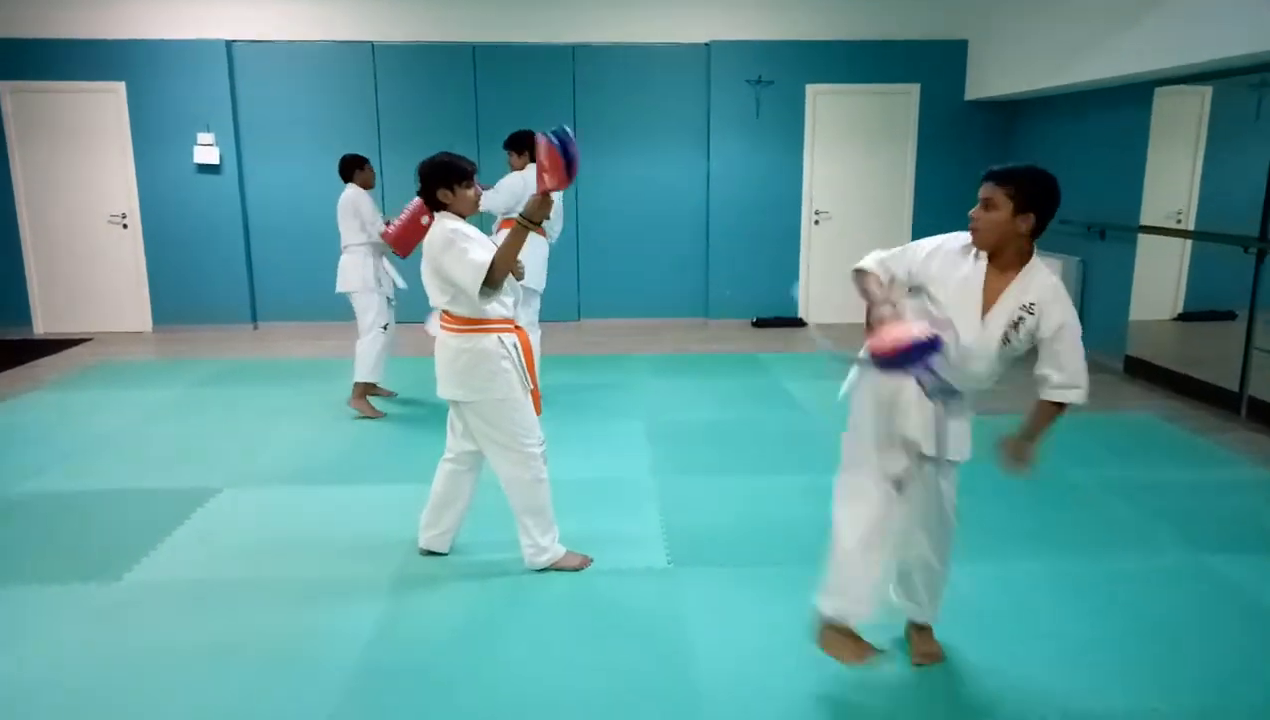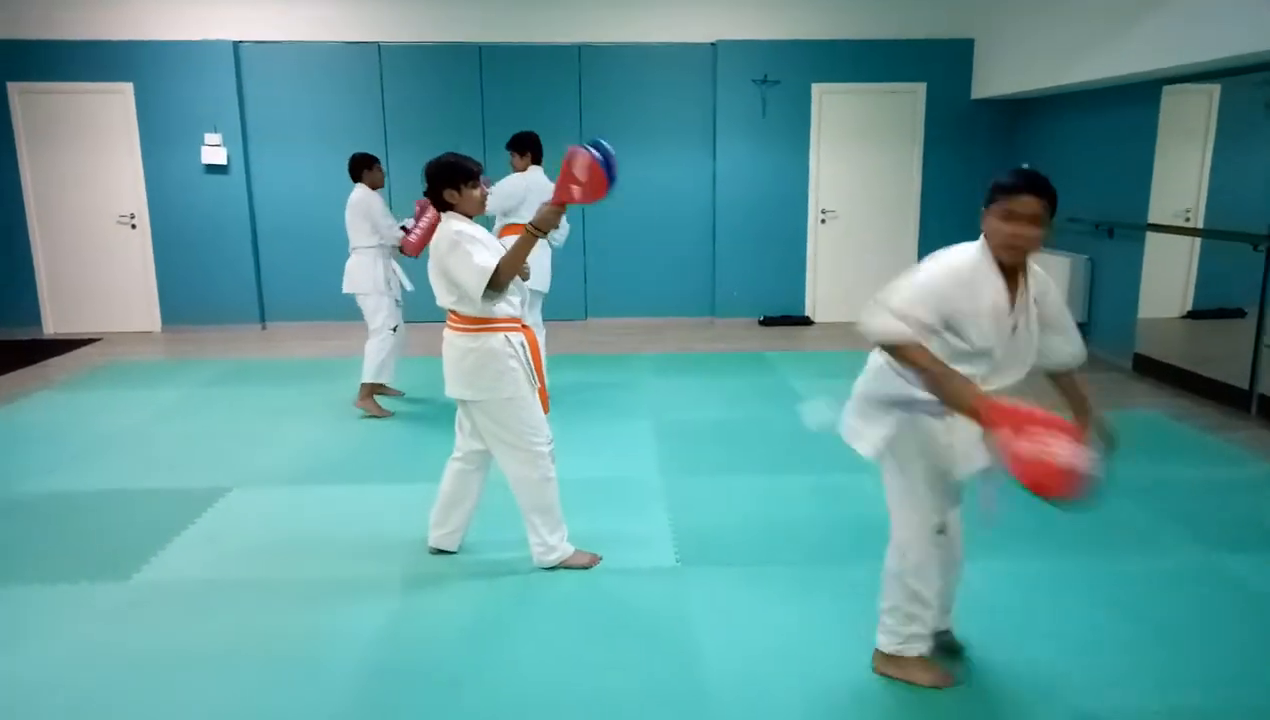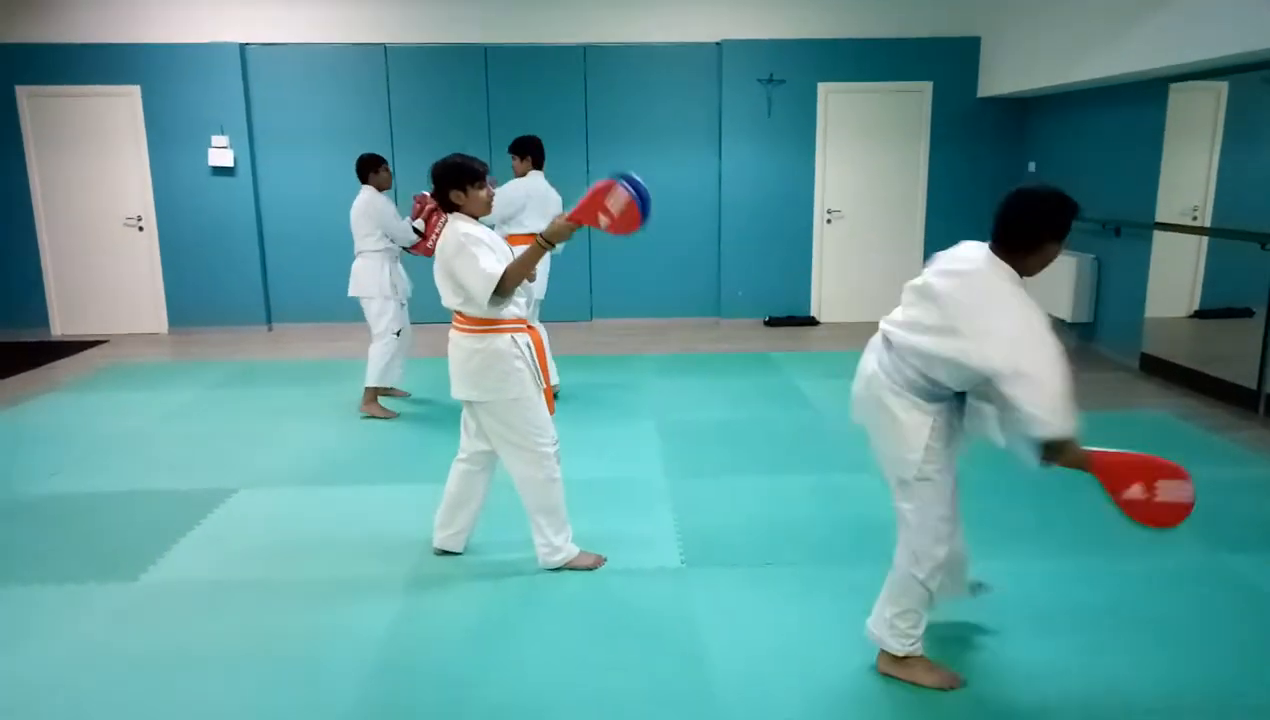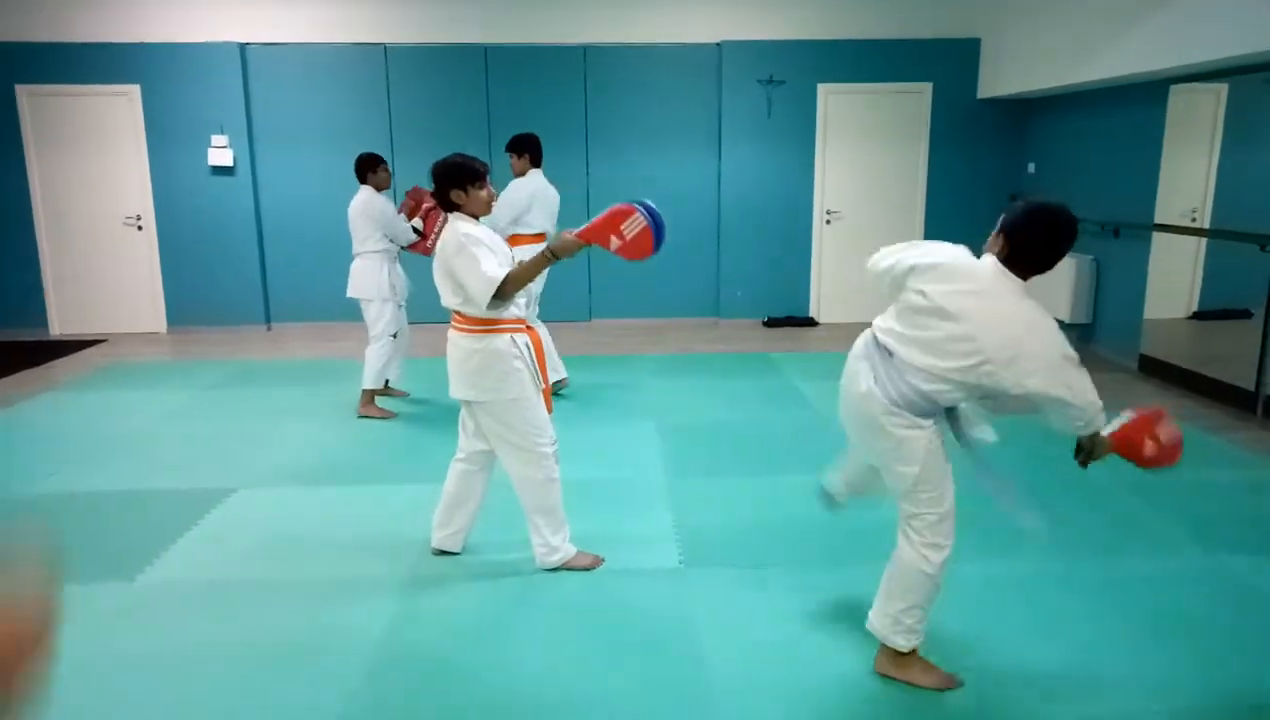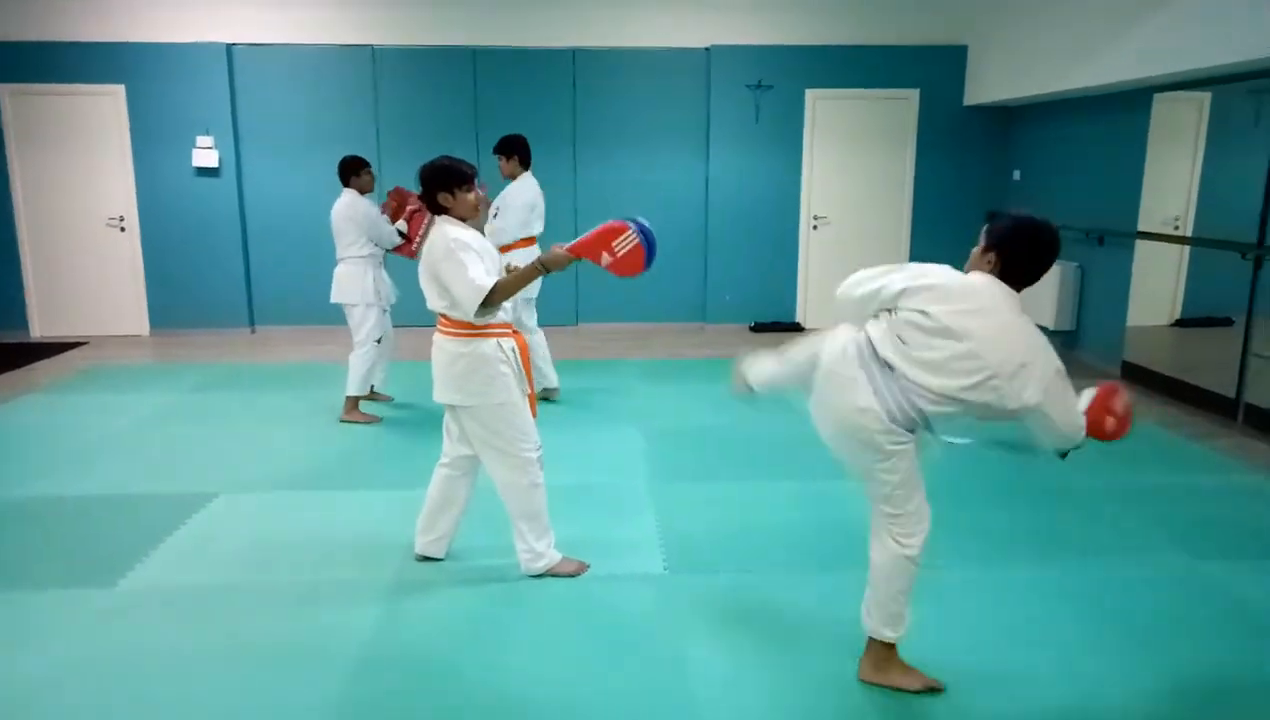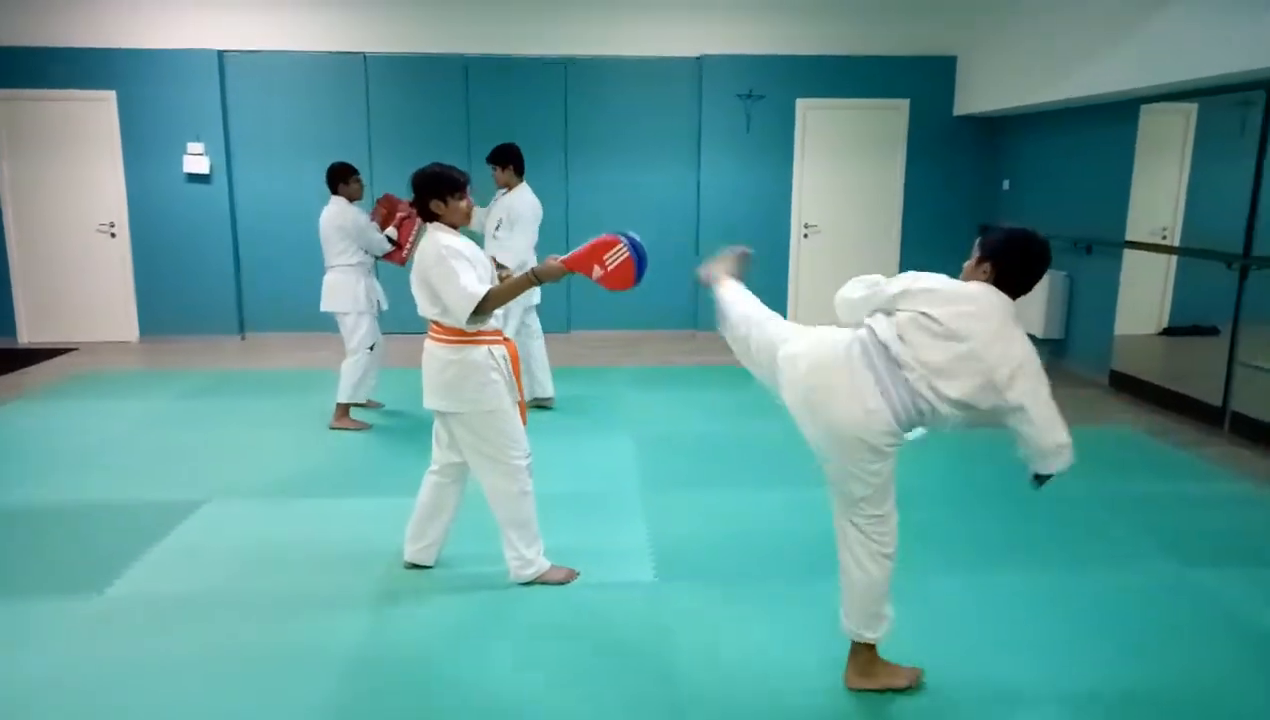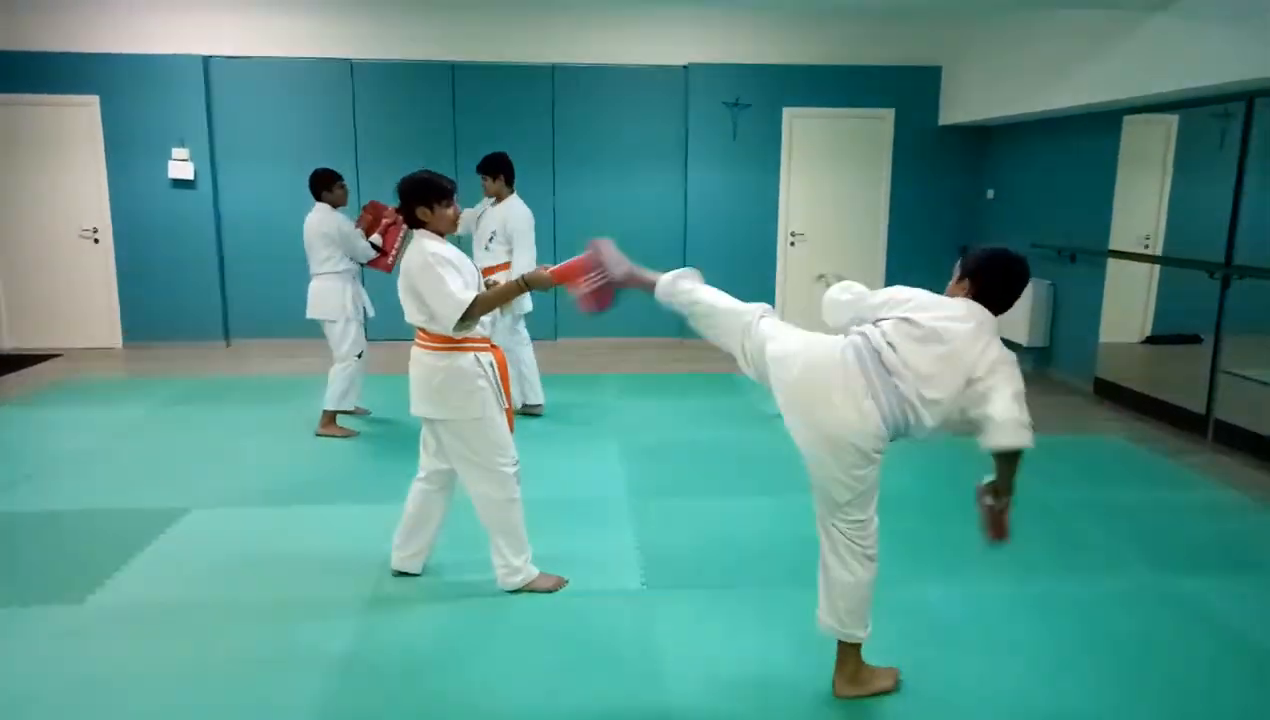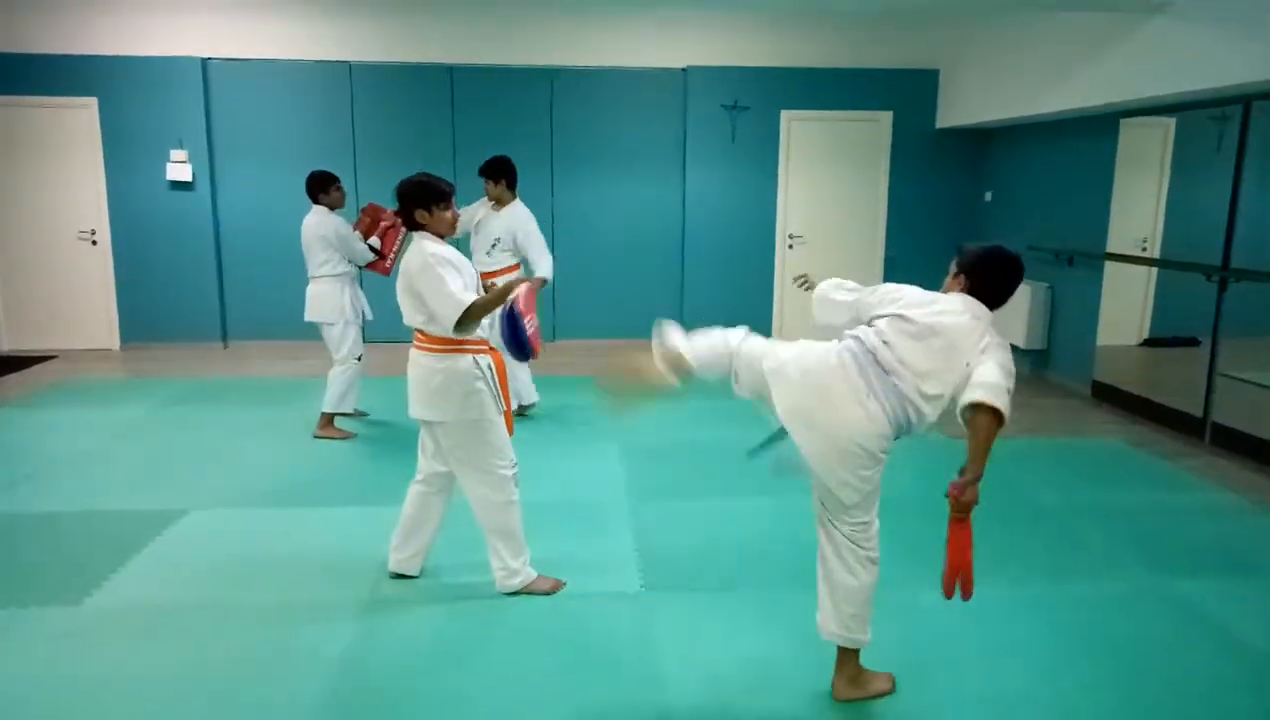
dt=0.1s
person 1, frame 1
left shoulder: (1048, 298)
right shoulder: (948, 251)
left elbow: (1064, 385)
right elbow: (871, 267)
left wrist: (1027, 439)
right wrist: (878, 300)
left hip: (946, 411)
right hip: (898, 381)
left knee: (932, 520)
right knee: (873, 495)
left ankle: (919, 621)
right ankle: (839, 619)
person 1, frame 2
left shoulder: (1043, 292)
right shoulder: (955, 271)
left elbow: (1061, 357)
right elbow: (885, 326)
left wrist: (1085, 415)
right wrist: (946, 379)
left hip: (955, 419)
right hip: (906, 408)
left knee: (944, 523)
right knee: (920, 527)
left ankle: (934, 622)
right ankle: (897, 649)
person 1, frame 3
left shoulder: (965, 257)
right shoulder: (1014, 313)
right elbow: (1043, 407)
right wrist: (1073, 456)
left hip: (892, 378)
right hip: (907, 407)
left knee: (936, 514)
right knee: (930, 529)
left ankle: (947, 584)
right ankle: (898, 649)
person 1, frame 4
left shoulder: (942, 257)
right shoulder: (1036, 334)
left elbow: (883, 266)
right elbow: (1079, 409)
right wrist: (1091, 446)
left hip: (867, 369)
right hip: (899, 415)
right knee: (930, 529)
left ankle: (844, 485)
right ankle: (895, 652)
person 1, frame 5
left shoulder: (929, 279)
right shoulder: (1029, 354)
left elbow: (851, 298)
right elbow: (1064, 432)
right wrist: (1074, 426)
left hip: (842, 365)
right hip: (877, 423)
left knee: (822, 347)
right knee: (902, 529)
left ankle: (754, 373)
right ankle: (879, 657)
person 1, frame 6
left shoulder: (928, 286)
right shoulder: (1018, 360)
left elbow: (852, 300)
right elbow: (1050, 451)
right wrist: (1044, 474)
left hip: (820, 362)
right hip: (861, 424)
left knee: (767, 331)
right knee: (868, 533)
left ankle: (721, 277)
right ankle: (862, 662)
person 1, frame 7
left shoulder: (920, 302)
right shoulder: (999, 365)
left elbow: (839, 302)
right elbow: (1009, 435)
left wrist: (843, 306)
right wrist: (1001, 493)
left hip: (812, 372)
right hip: (851, 435)
left knee: (752, 322)
right knee: (851, 538)
left ankle: (634, 276)
right ankle: (851, 670)
person 1, frame 8
left shoulder: (904, 298)
right shoulder: (994, 352)
left elbow: (832, 298)
right elbow: (988, 402)
left wrist: (817, 288)
right wrist: (972, 473)
left hip: (810, 378)
right hip: (856, 437)
left knee: (730, 345)
right knee: (852, 543)
left ankle: (666, 360)
right ankle: (847, 673)
person 2, frame 1
left shoulder: (452, 231)
right shoulder: (449, 235)
right elbow: (489, 281)
left wrist: (510, 269)
right wrist: (527, 222)
left hip: (469, 348)
right hip: (482, 352)
left knee: (464, 449)
right knee: (524, 449)
left ankle: (434, 536)
right ankle: (544, 549)
person 2, frame 2
left shoulder: (461, 231)
right shoulder: (456, 235)
right elbow: (492, 285)
left wrist: (516, 270)
right wrist: (536, 229)
left hip: (477, 348)
right hip: (488, 352)
left knee: (473, 448)
right knee: (531, 448)
left ankle: (443, 534)
right ankle: (553, 548)
person 2, frame 3
left shoulder: (467, 233)
right shoulder: (462, 237)
right elbow: (497, 290)
left wrist: (522, 272)
right wrist: (546, 241)
left hip: (483, 349)
right hip: (495, 353)
left knee: (478, 449)
right knee: (537, 449)
left ankle: (448, 536)
right ankle: (557, 549)
person 2, frame 4
left shoulder: (466, 232)
right shoulder: (464, 238)
right elbow: (496, 294)
left wrist: (520, 270)
right wrist: (550, 253)
left hip: (479, 349)
right hip: (493, 353)
left knee: (476, 448)
right knee: (535, 449)
left ankle: (447, 535)
right ankle: (555, 549)
person 2, frame 5
left shoulder: (453, 236)
right shoulder: (451, 241)
right elbow: (482, 301)
left wrist: (507, 275)
right wrist: (541, 266)
left hip: (464, 353)
right hip: (479, 357)
left knee: (460, 454)
right knee: (520, 454)
left ankle: (430, 542)
right ankle: (540, 556)
person 2, frame 6
left shoulder: (443, 243)
right shoulder: (444, 248)
right elbow: (474, 307)
left wrist: (503, 283)
right wrist: (534, 276)
left hip: (455, 360)
right hip: (470, 365)
left knee: (450, 461)
right knee: (509, 462)
left ankle: (419, 549)
right ankle: (529, 563)
person 2, frame 7
left shoulder: (429, 251)
right shoulder: (430, 256)
right elbow: (461, 314)
left wrist: (492, 289)
right wrist: (523, 284)
left hip: (442, 367)
right hip: (457, 372)
left knee: (437, 469)
right knee: (497, 469)
left ankle: (406, 557)
right ankle: (516, 571)
person 2, frame 8
left shoulder: (432, 252)
right shoulder: (429, 256)
right elbow: (458, 317)
left wrist: (491, 295)
right wrist: (506, 291)
left hip: (443, 370)
right hip: (455, 373)
left knee: (435, 470)
right knee: (495, 472)
left ankle: (404, 558)
right ankle: (515, 573)
person 3, frame 1
left shoulder: (354, 197)
right shoulder: (357, 196)
left elbow: (375, 231)
right elbow: (379, 232)
left hip: (369, 266)
right hip: (363, 266)
left knee: (381, 327)
right knee: (375, 328)
left ankle: (369, 383)
right ankle: (359, 395)
person 3, frame 2
left shoulder: (359, 197)
right shoulder: (369, 197)
right elbow: (391, 234)
left wrist: (406, 226)
right wrist: (415, 223)
left hip: (372, 267)
right hip: (372, 269)
left knee: (391, 328)
right knee: (384, 330)
left ankle: (378, 382)
right ankle: (365, 395)
person 3, frame 3
left shoulder: (364, 200)
right shoulder: (378, 201)
right elbow: (404, 236)
left hip: (377, 271)
right hip: (378, 272)
left knee: (399, 331)
right knee: (388, 333)
left ankle: (384, 384)
right ankle: (369, 399)
person 3, frame 4
left shoulder: (360, 201)
right shoulder: (377, 202)
right elbow: (404, 235)
left wrist: (404, 214)
left hip: (373, 271)
right hip: (377, 273)
left knee: (398, 331)
right knee: (384, 335)
left ankle: (382, 384)
right ankle: (366, 402)
person 3, frame 5
left shoulder: (342, 204)
right shoulder: (361, 205)
right elbow: (389, 238)
left wrist: (387, 215)
right wrist: (407, 217)
left hip: (356, 275)
right hip: (362, 278)
left knee: (382, 335)
right knee: (368, 341)
left ankle: (367, 388)
right ankle: (350, 408)
person 3, frame 6
left shoulder: (330, 212)
right shoulder: (351, 213)
right elbow: (379, 246)
left wrist: (376, 222)
right wrist: (396, 223)
left hip: (344, 283)
right hip: (351, 285)
left knee: (370, 344)
right knee: (362, 349)
left ankle: (358, 396)
right ankle: (341, 415)
person 3, frame 7
left shoulder: (314, 219)
right shoulder: (335, 220)
right elbow: (364, 253)
left wrist: (361, 228)
right wrist: (382, 230)
left hip: (329, 290)
right hip: (338, 292)
left knee: (354, 351)
right knee: (349, 356)
left ankle: (344, 403)
right ankle: (327, 422)
person 3, frame 8
left shoulder: (311, 221)
right shoulder: (333, 223)
right elbow: (362, 255)
left wrist: (359, 231)
right wrist: (380, 232)
left hip: (326, 292)
right hip: (335, 294)
left knee: (349, 354)
right knee: (349, 358)
left ankle: (342, 405)
right ankle: (325, 424)
person 4, frame 1
left shoulder: (518, 179)
right shoulder: (553, 188)
left elbow: (493, 203)
right elbow: (554, 231)
right hip: (536, 252)
right knee: (527, 321)
person 4, frame 2
left shoulder: (519, 181)
right shoulder: (552, 190)
left elbow: (487, 203)
right elbow: (560, 235)
right hip: (539, 255)
right knee: (530, 321)
person 4, frame 3
left shoulder: (519, 188)
right shoulder: (553, 196)
left elbow: (487, 212)
right hip: (538, 259)
right knee: (529, 324)
right ankle: (547, 381)
person 4, frame 4
left shoulder: (521, 186)
right shoulder: (549, 190)
left elbow: (496, 221)
left hip: (522, 258)
right hip: (533, 257)
right knee: (529, 322)
right ankle: (554, 375)
person 4, frame 5
left shoulder: (520, 190)
right shoulder: (527, 188)
left elbow: (504, 231)
left hip: (514, 264)
right hip: (522, 263)
right knee: (526, 326)
right ankle: (546, 383)
person 4, frame 6
left shoulder: (525, 201)
right shoulder: (505, 197)
left elbow: (521, 245)
right elbow: (482, 220)
left wrist: (496, 268)
left hip: (514, 275)
right hip: (506, 274)
right knee: (528, 335)
right ankle: (542, 393)
person 4, frame 7
left shoulder: (517, 213)
right shoulder: (490, 205)
left elbow: (525, 255)
right elbow: (465, 222)
left hip: (503, 284)
right hip: (494, 284)
left knee: (491, 345)
right knee: (516, 342)
right ankle: (533, 400)
person 4, frame 8
left shoulder: (520, 218)
right shoulder: (484, 206)
left elbow: (540, 255)
right elbow: (458, 221)
left wrist: (540, 279)
left hip: (502, 286)
right hip: (484, 285)
left knee: (494, 347)
right knee: (503, 345)
right ankle: (524, 398)
